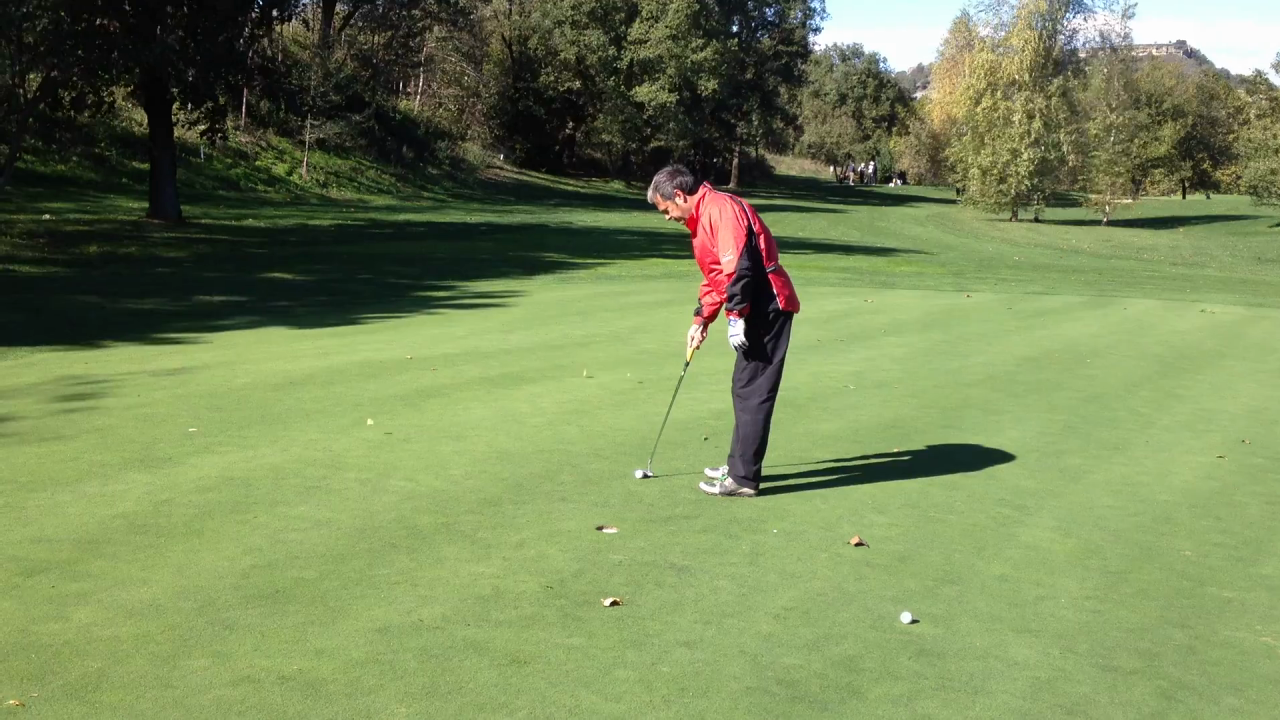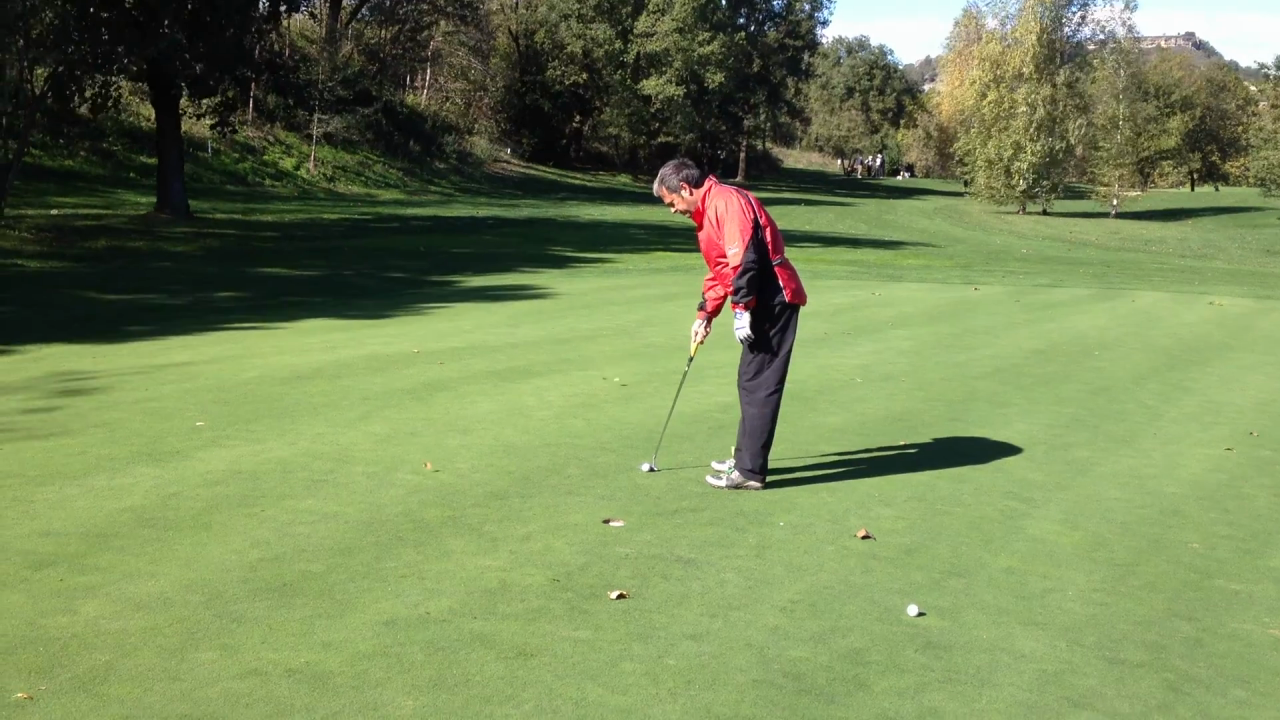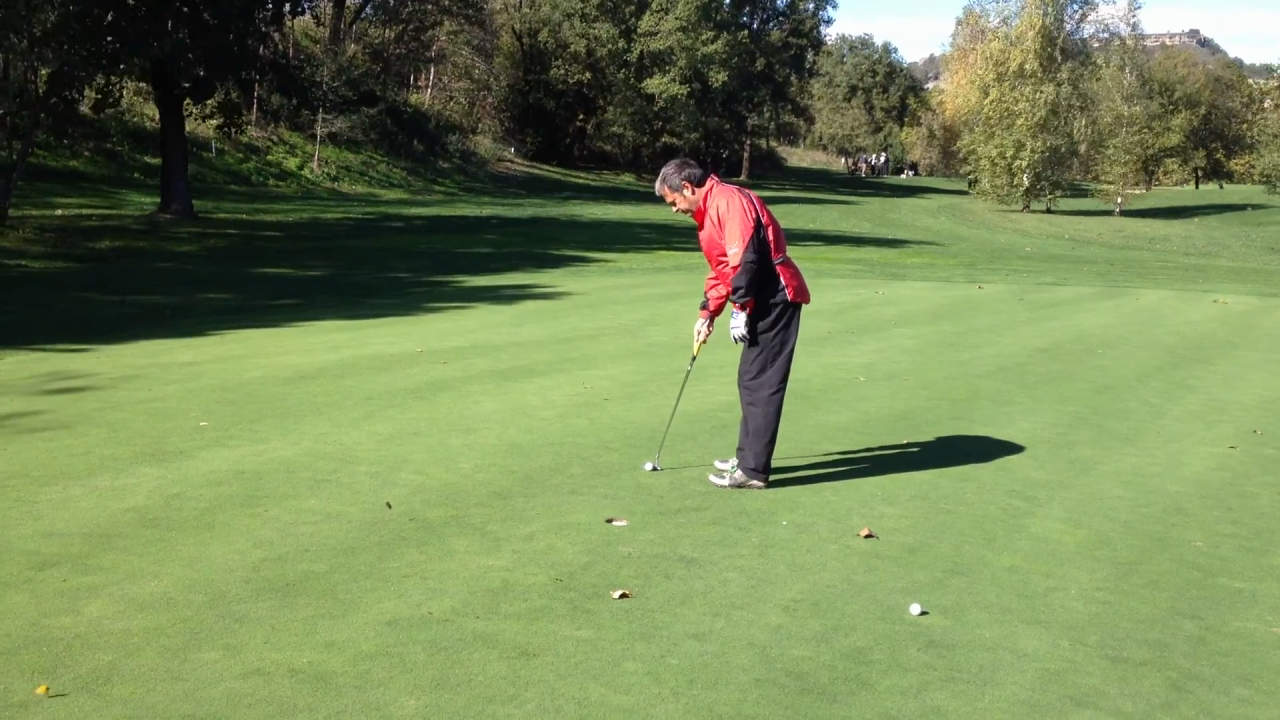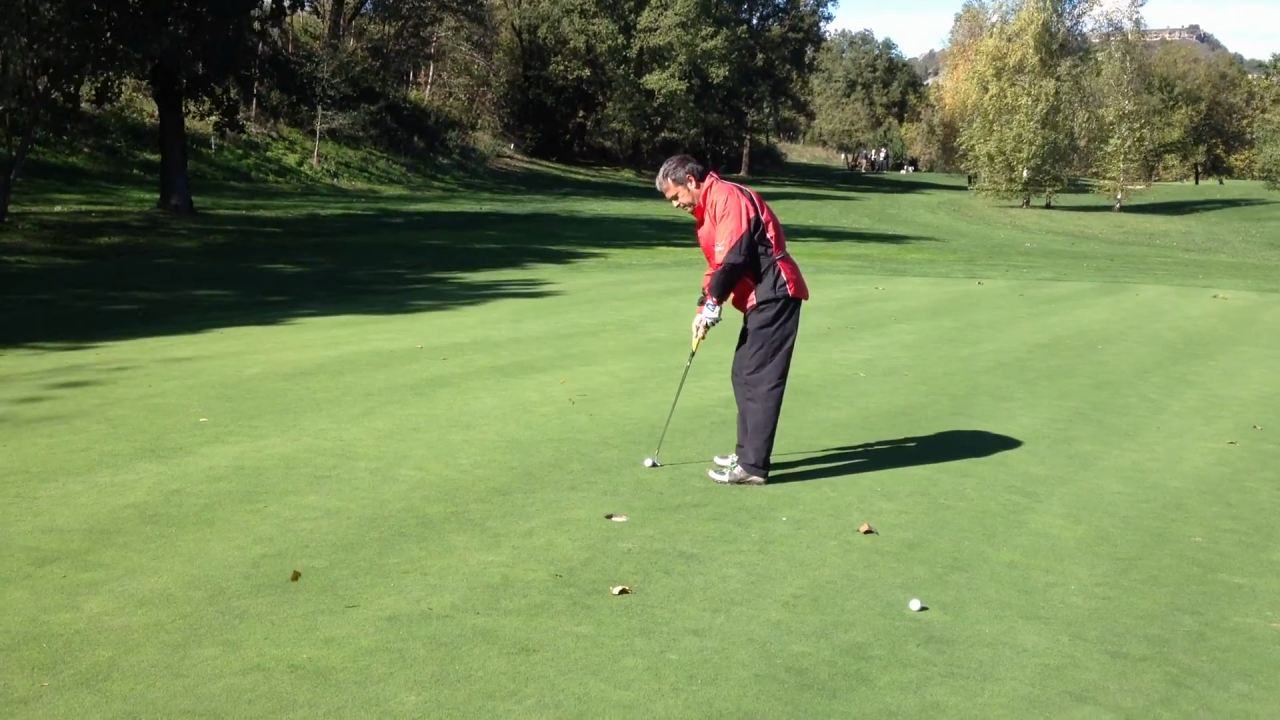
dt=0.3s
person 1, frame 1
left shoulder: (720, 208)
right shoulder: (701, 219)
left elbow: (739, 266)
right elbow: (716, 275)
left wrist: (735, 316)
right wrist: (701, 319)
left hip: (766, 305)
right hip: (757, 308)
left knee: (751, 390)
right knee: (745, 388)
left ankle: (743, 477)
right ankle: (740, 464)
person 1, frame 2
left shoulder: (726, 200)
right shoulder: (706, 213)
left elbow: (745, 259)
right elbow: (719, 269)
left wrist: (741, 309)
right wrist: (705, 313)
left hip: (773, 299)
right hip: (764, 301)
left knee: (759, 383)
right knee: (751, 381)
left ankle: (750, 471)
right ankle: (747, 457)
person 1, frame 3
left shoulder: (728, 200)
right shoulder: (707, 211)
left elbow: (745, 259)
right elbow: (721, 268)
left wrist: (739, 309)
right wrist: (707, 313)
left hip: (775, 297)
right hip: (766, 300)
left knee: (761, 382)
right knee: (750, 379)
left ankle: (754, 469)
right ankle: (749, 456)
person 1, frame 4
left shoulder: (727, 197)
right shoulder: (705, 209)
left elbow: (733, 258)
right elbow: (716, 263)
left wrist: (713, 301)
right wrist: (705, 307)
left hip: (774, 293)
right hip: (761, 297)
left knee: (759, 378)
right knee: (744, 374)
left ankle: (753, 466)
right ankle: (749, 452)
